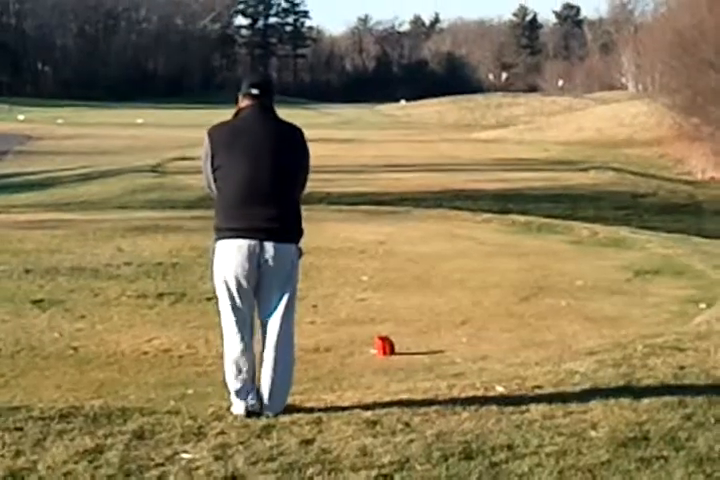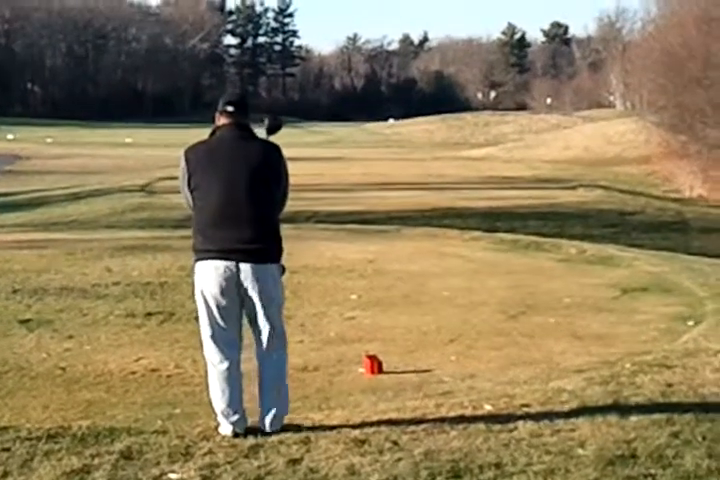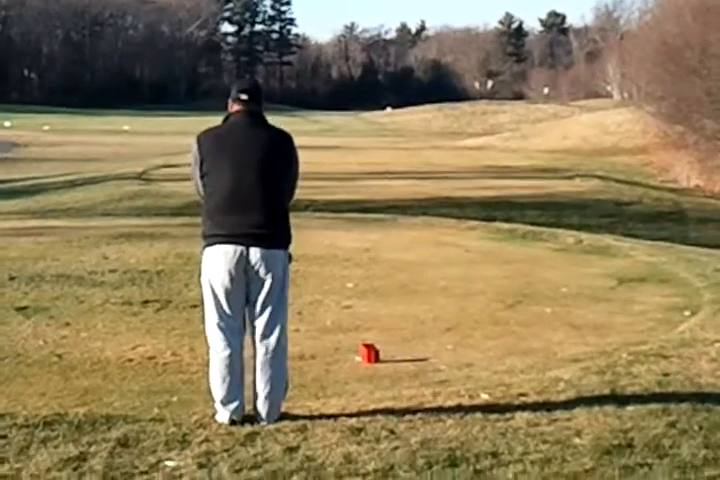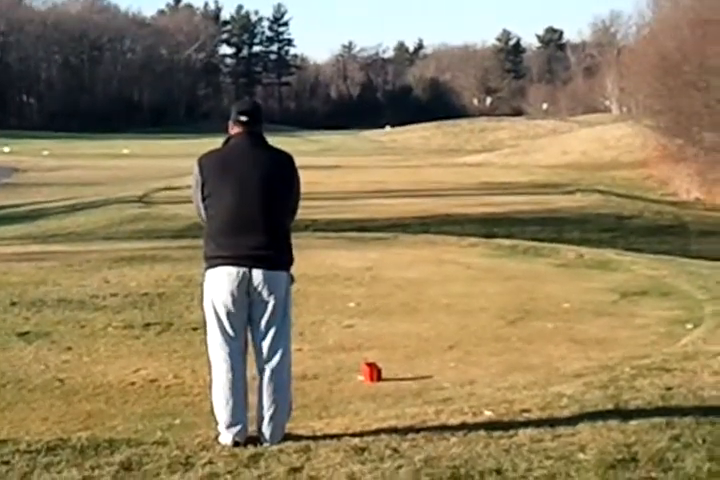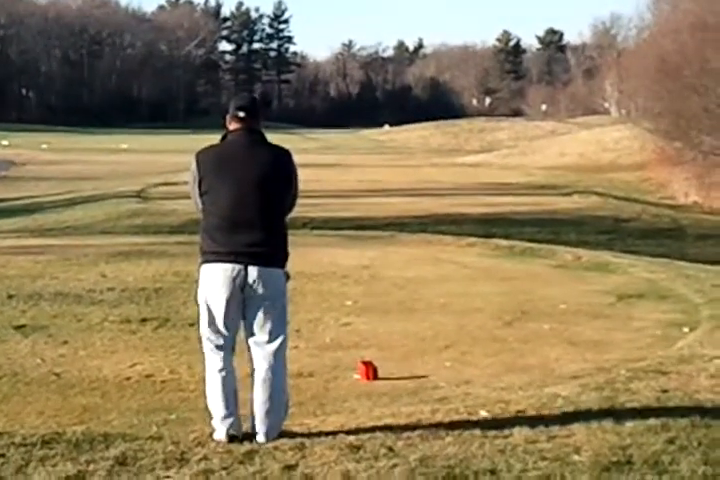
dt=1s
person 1, frame 1
left shoulder: (218, 135)
right shoulder: (293, 136)
left elbow: (213, 186)
right elbow: (298, 186)
left hip: (234, 240)
right hip: (281, 241)
left knee: (237, 328)
right knee: (277, 326)
left ankle: (243, 400)
right ankle: (272, 402)
person 1, frame 2
left shoulder: (193, 156)
right shoulder: (269, 153)
left elbow: (192, 203)
right elbow: (279, 203)
left hip: (212, 261)
right hip: (261, 261)
left knee: (221, 348)
right knee: (271, 344)
left ankle: (231, 422)
right ankle: (271, 420)
person 1, frame 3
left shoulder: (206, 141)
right shoulder: (281, 141)
left elbow: (202, 191)
right elbow: (288, 192)
left hip: (221, 246)
right hip: (269, 247)
left knee: (223, 333)
right knee: (269, 334)
left ankle: (229, 410)
right ankle: (268, 410)
person 1, frame 4
left shoulder: (207, 163)
right shoulder: (283, 162)
left elbow: (203, 213)
left hip: (223, 268)
right hip: (272, 268)
left knee: (226, 354)
right knee: (274, 354)
left ankle: (232, 431)
right ankle: (272, 431)
person 1, frame 5
left shoulder: (205, 159)
right shoulder: (280, 159)
left elbow: (201, 205)
left hip: (219, 264)
right hip: (267, 265)
left knee: (218, 349)
right knee: (268, 349)
left ankle: (225, 426)
right ankle: (267, 428)
